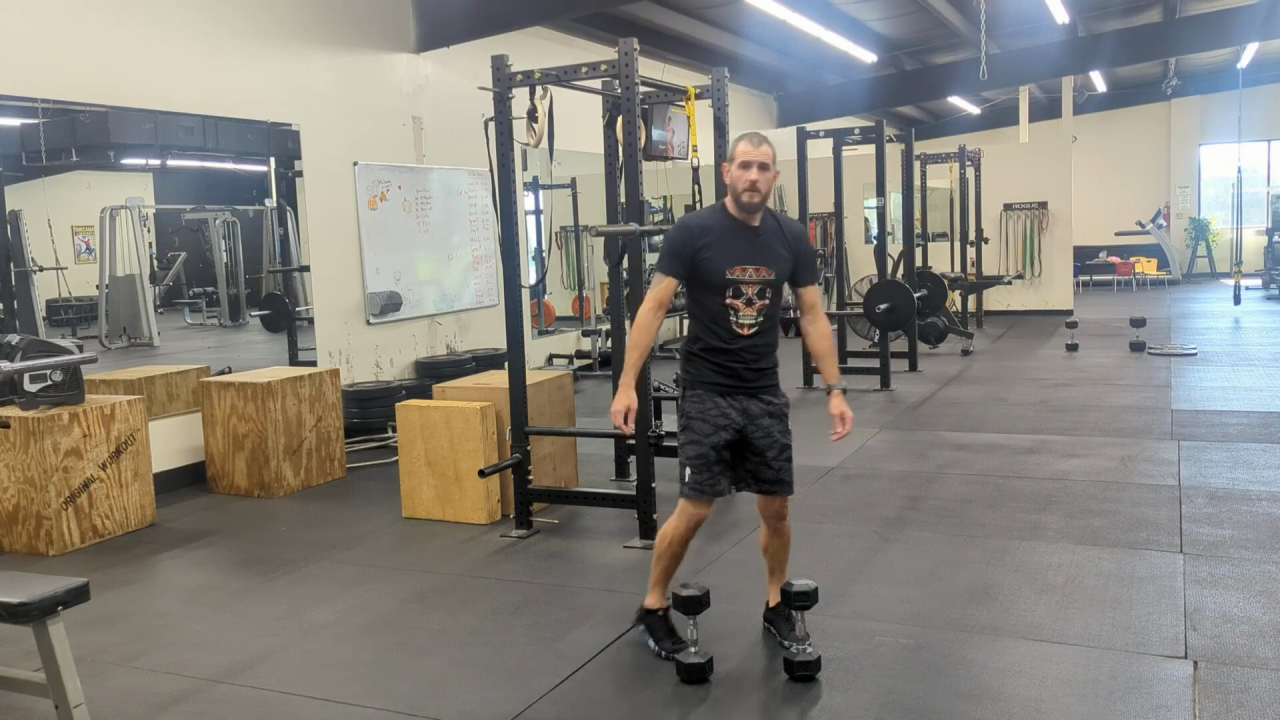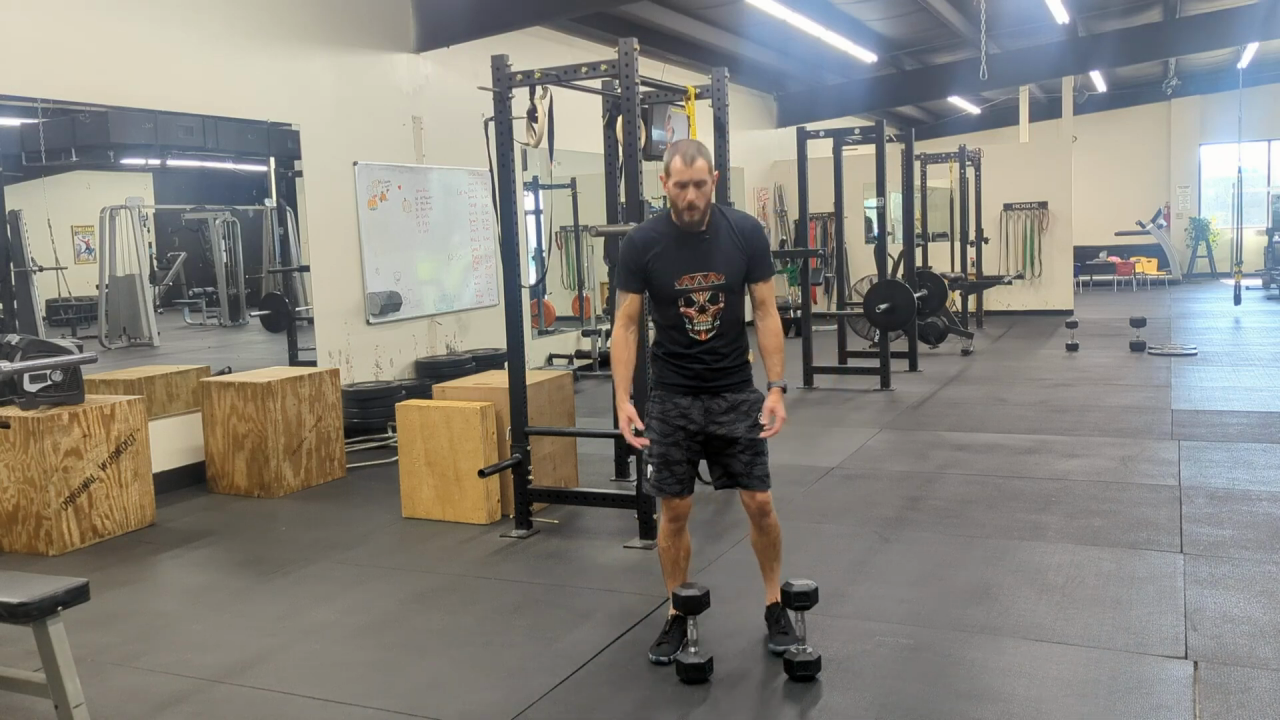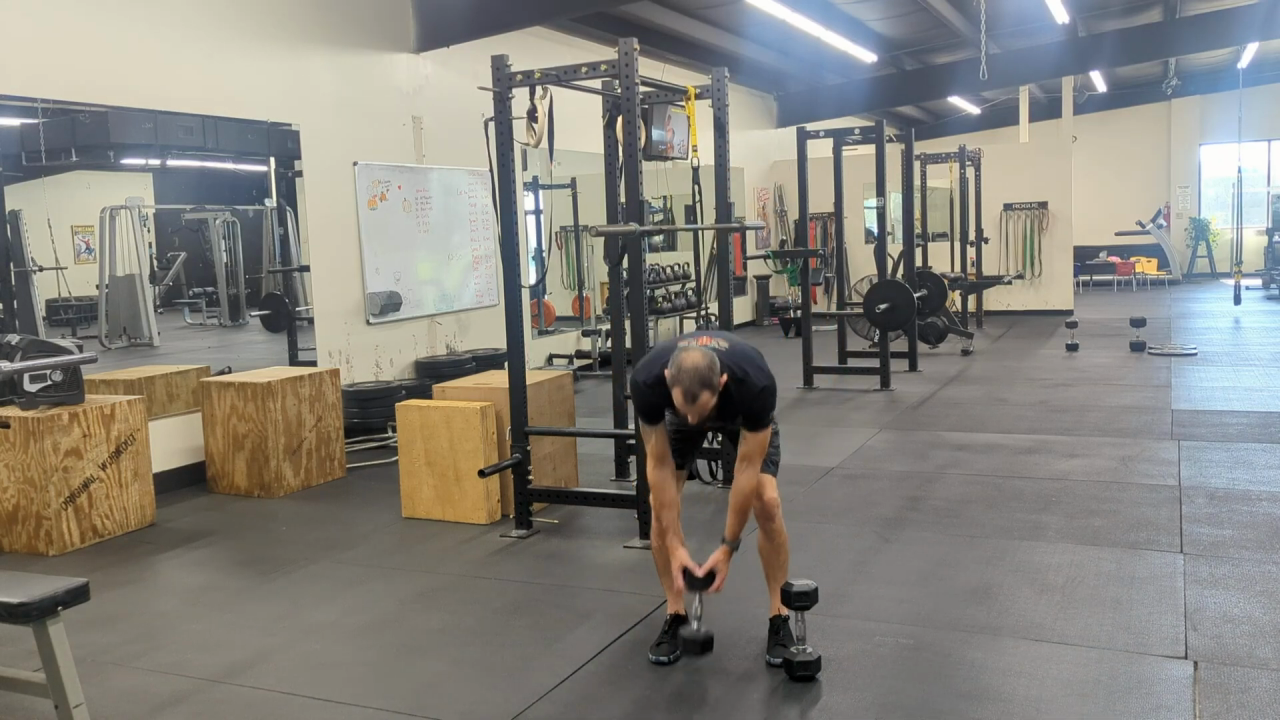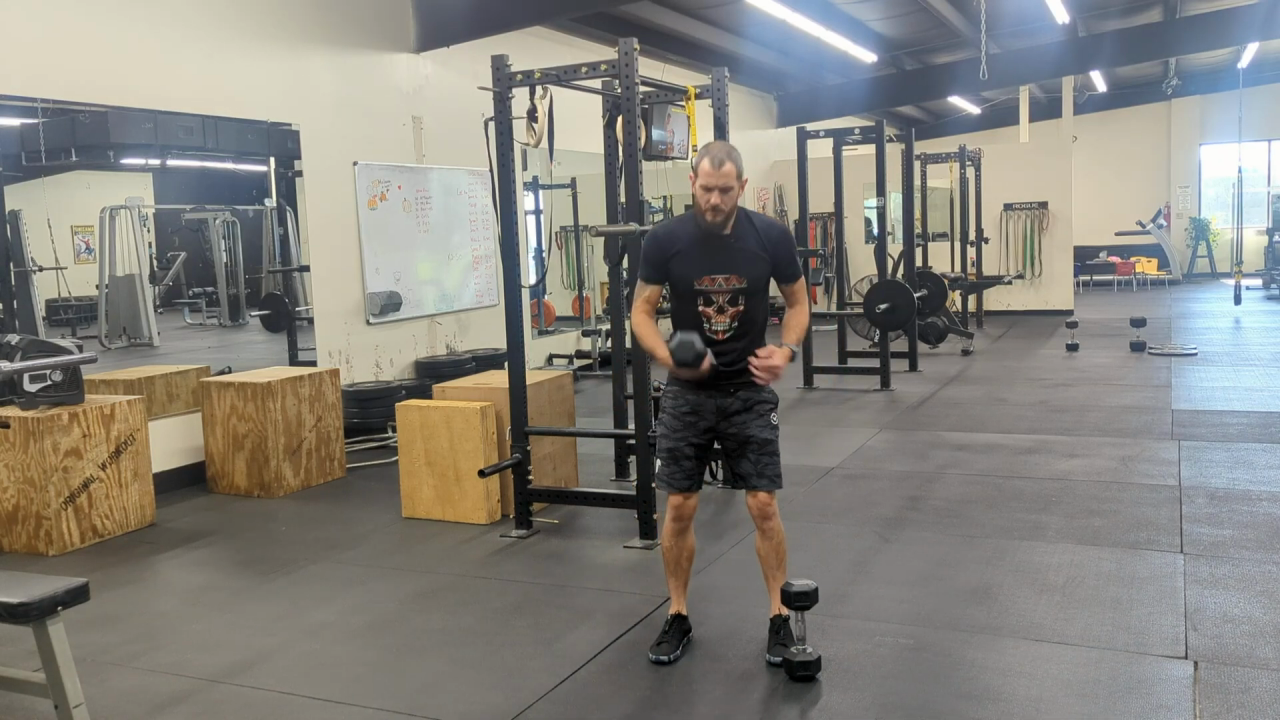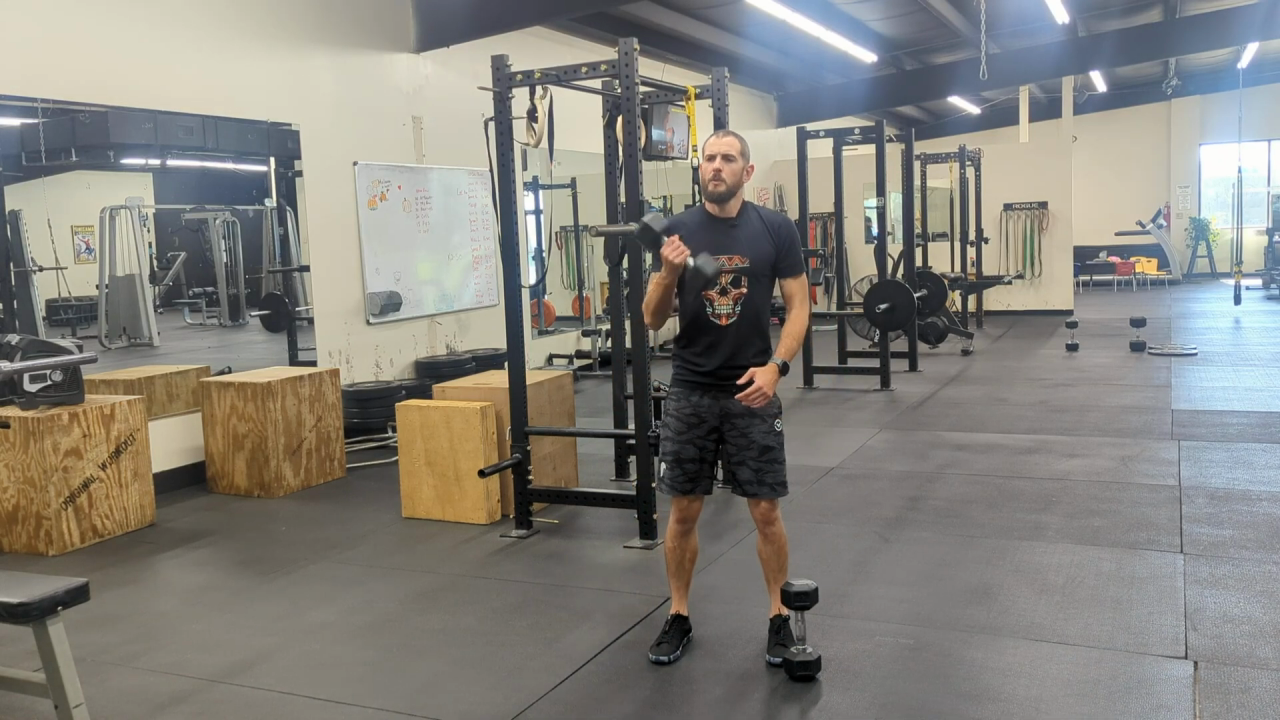
dt=1s
person 1, frame 1
left shoulder: (791, 236)
right shoulder: (694, 231)
left elbow: (812, 315)
right elbow: (654, 307)
left wrist: (835, 389)
right wrist: (628, 385)
left hip: (764, 394)
right hip: (706, 393)
left knee: (776, 509)
right knee: (694, 510)
left ankle: (774, 606)
right ankle: (654, 608)
person 1, frame 2
left shoulder: (745, 232)
right shoulder: (641, 243)
left elbow: (766, 313)
right elbow: (626, 325)
left wrist: (776, 387)
right wrist: (622, 400)
left hip: (737, 393)
right hip: (671, 396)
left knee: (759, 504)
right knee: (674, 511)
left ankle: (776, 606)
right ankle: (678, 615)
person 1, frame 3
left shoulder: (755, 380)
right shoulder: (647, 378)
left elbow: (748, 467)
right elbow: (658, 464)
left wrist: (726, 548)
right wrist: (674, 545)
left hip: (744, 412)
right hip: (676, 408)
left knee: (766, 502)
right knee: (661, 504)
left ankle: (779, 617)
right ankle: (675, 616)
person 1, frame 4
left shoulder: (771, 236)
right shoulder: (665, 239)
left elbow: (798, 300)
right elbow: (641, 311)
left wrist: (786, 351)
right wrist: (664, 355)
left hip: (749, 392)
right hip: (687, 392)
left knee: (763, 506)
right knee: (679, 508)
left ankle: (779, 615)
right ankle: (678, 616)
person 1, frame 5
left shoulder: (775, 228)
right shoulder: (676, 229)
left elbow: (798, 306)
right elbow: (652, 319)
left wrist: (775, 366)
right wrist: (669, 273)
left hip: (752, 390)
right hip: (690, 392)
left knee: (765, 511)
right knee: (684, 511)
left ankle: (779, 617)
right ankle: (678, 617)
